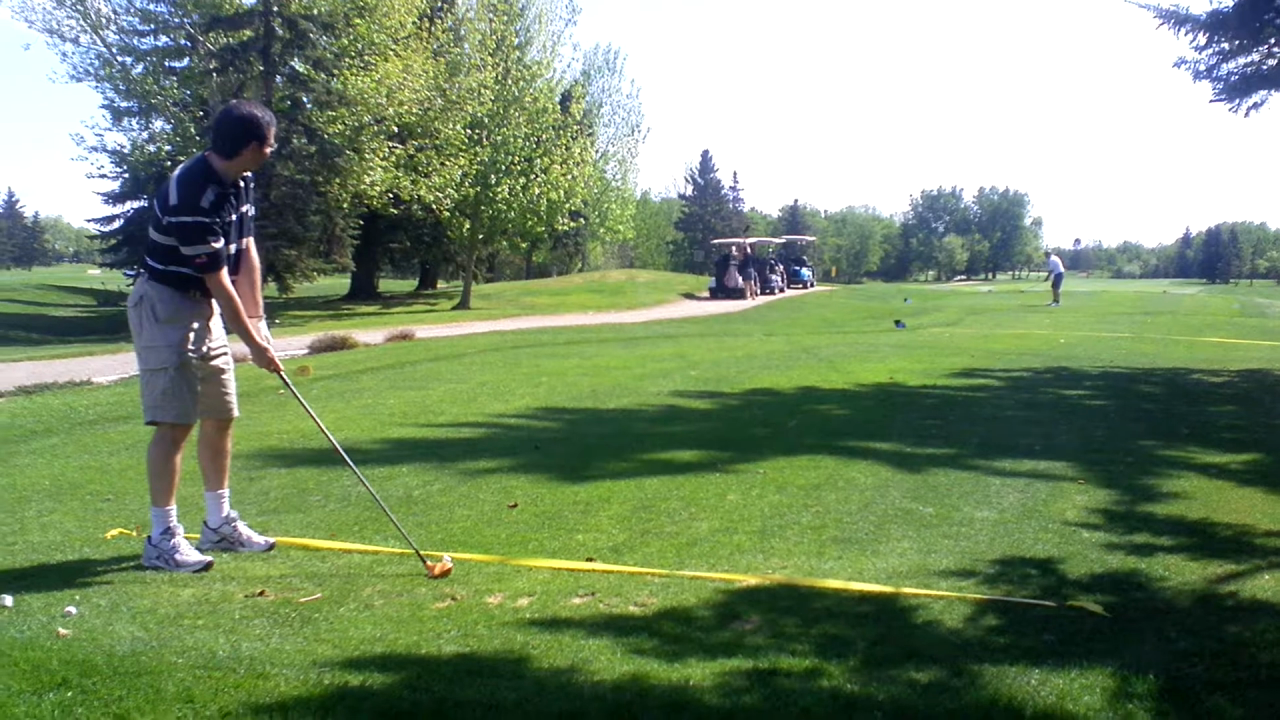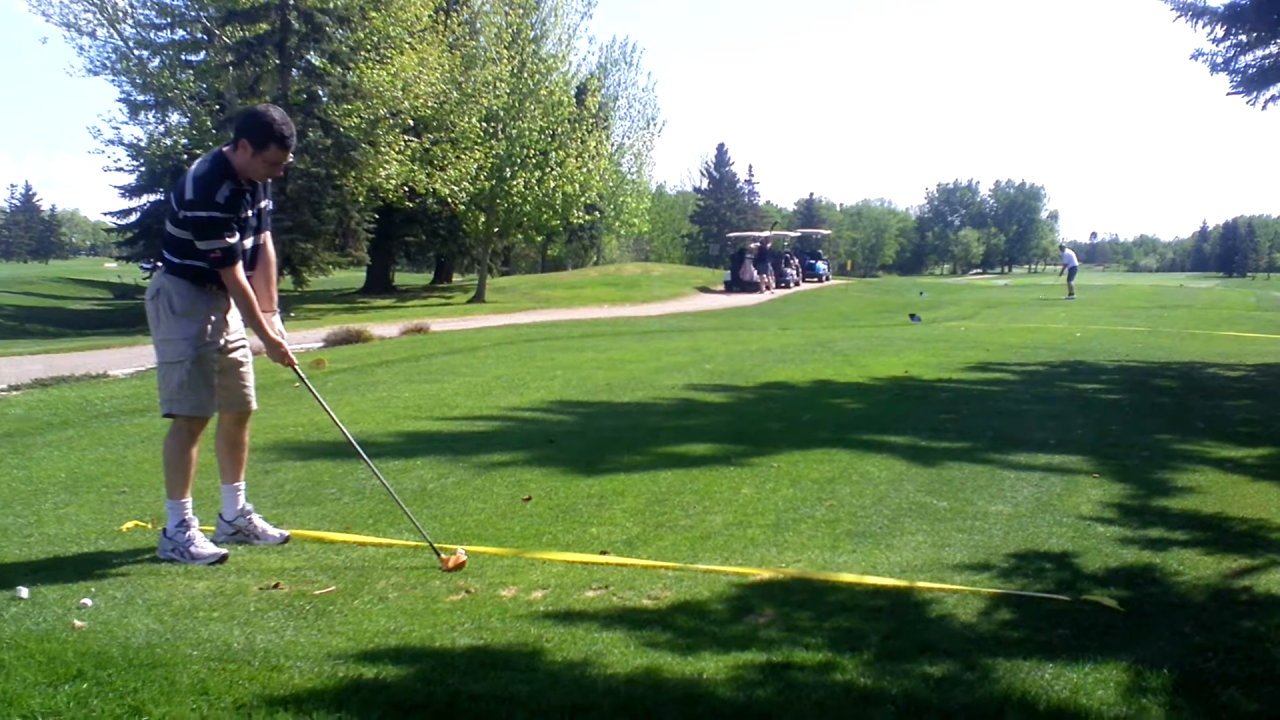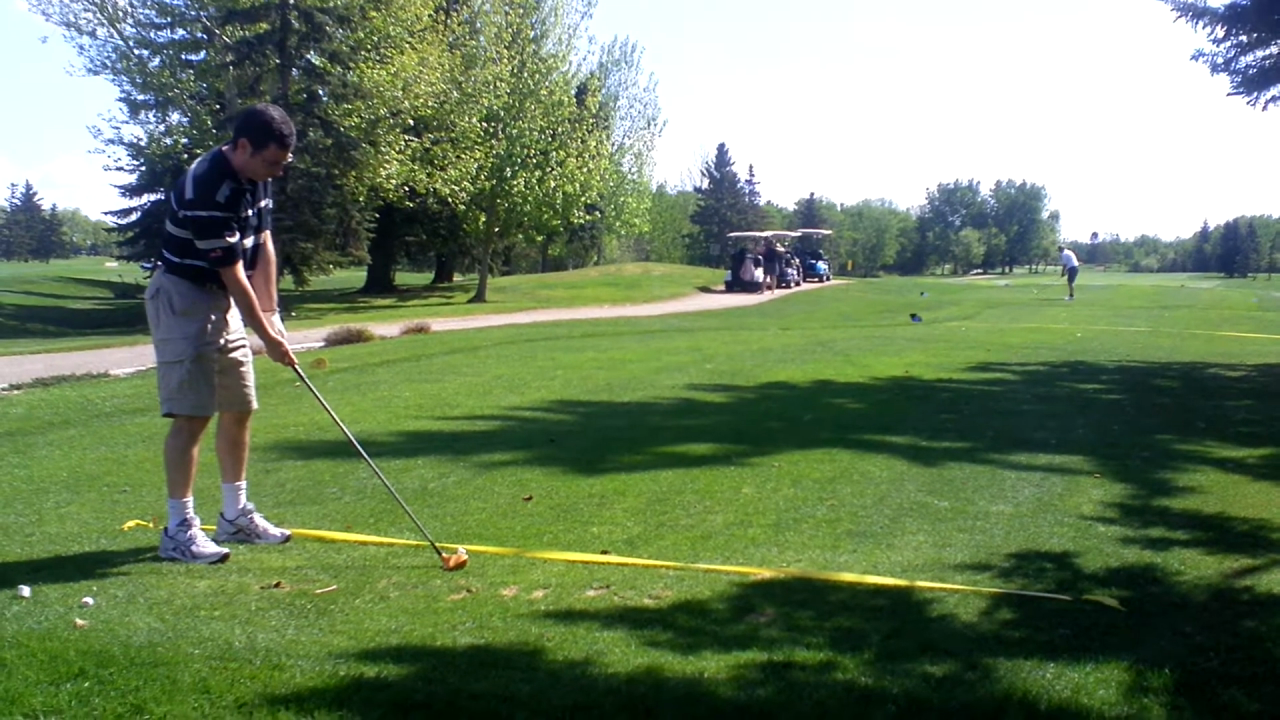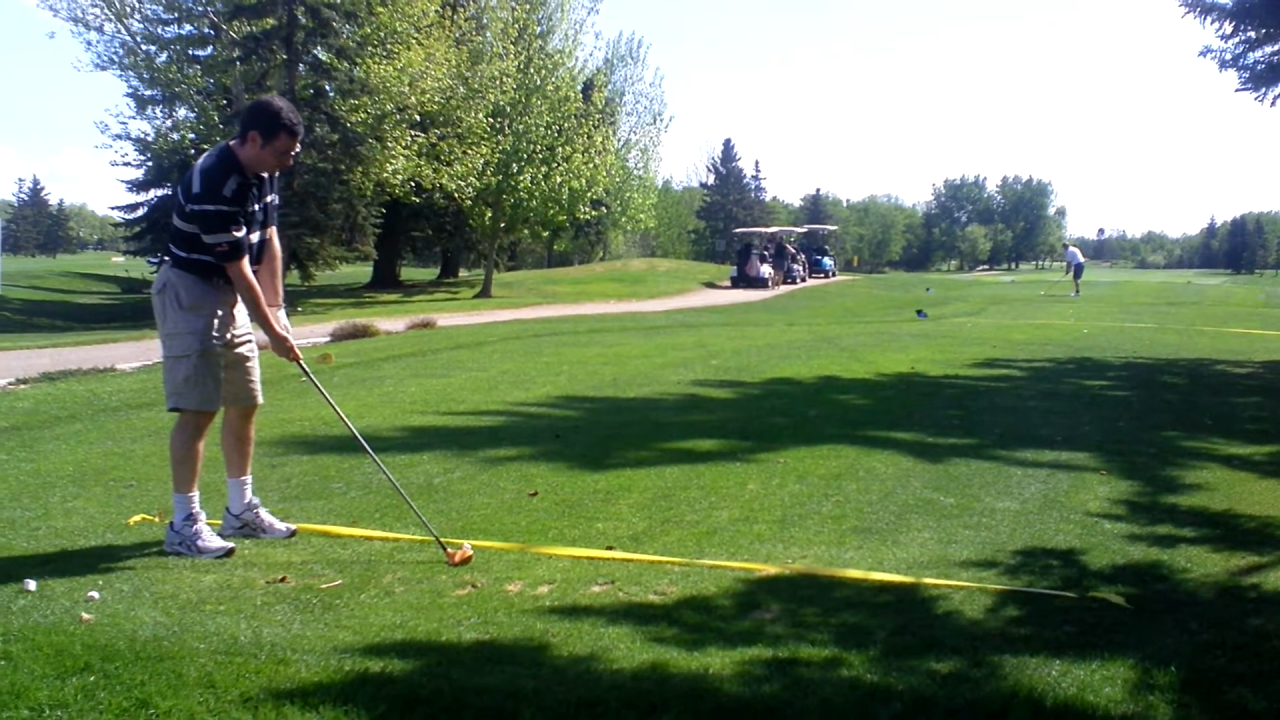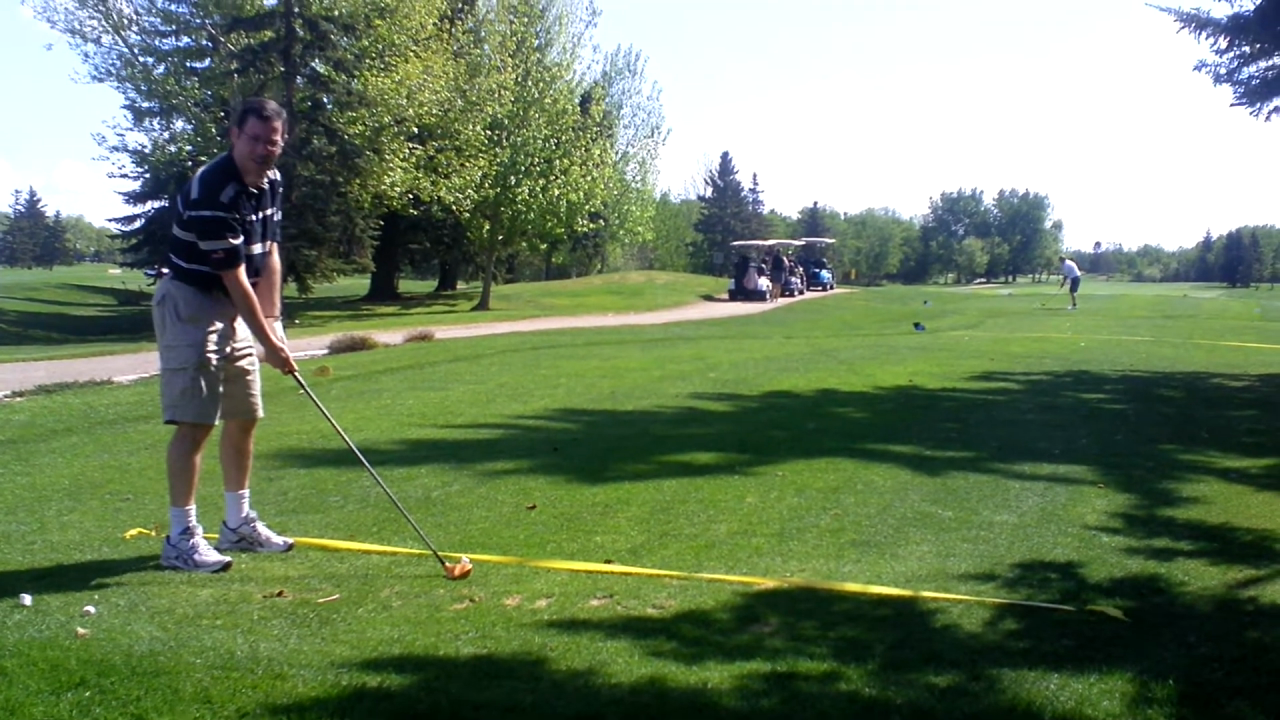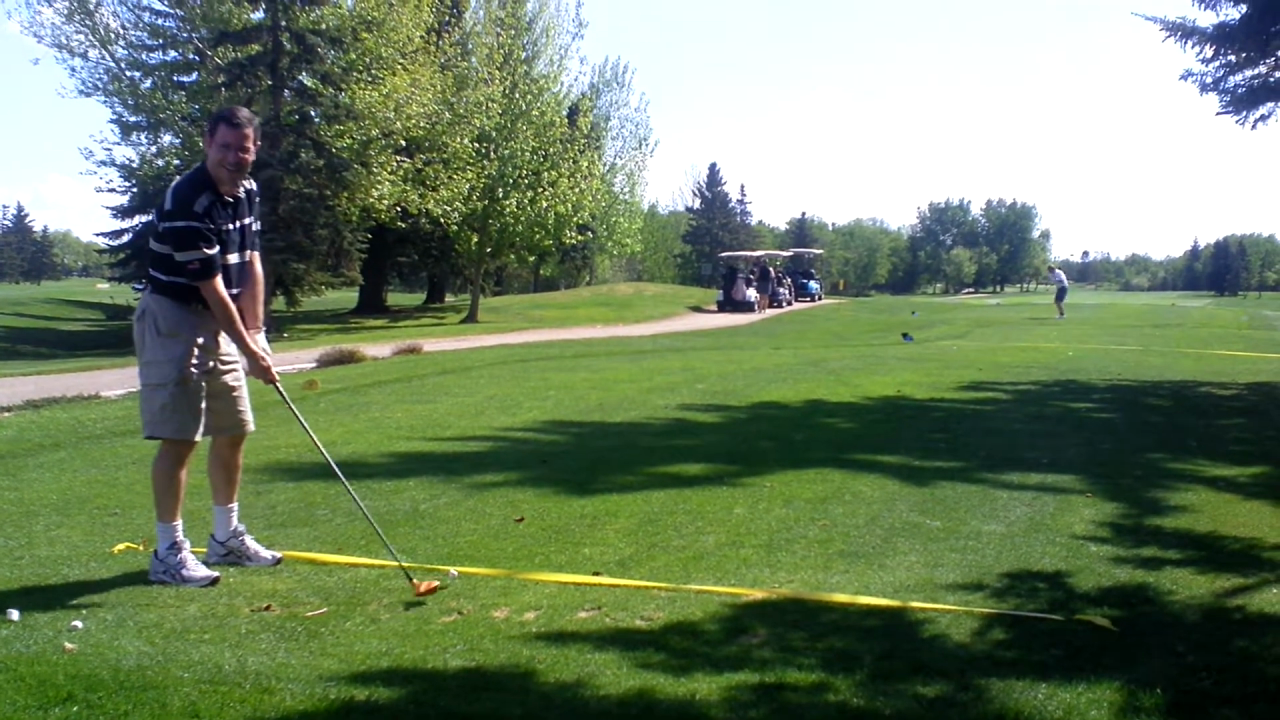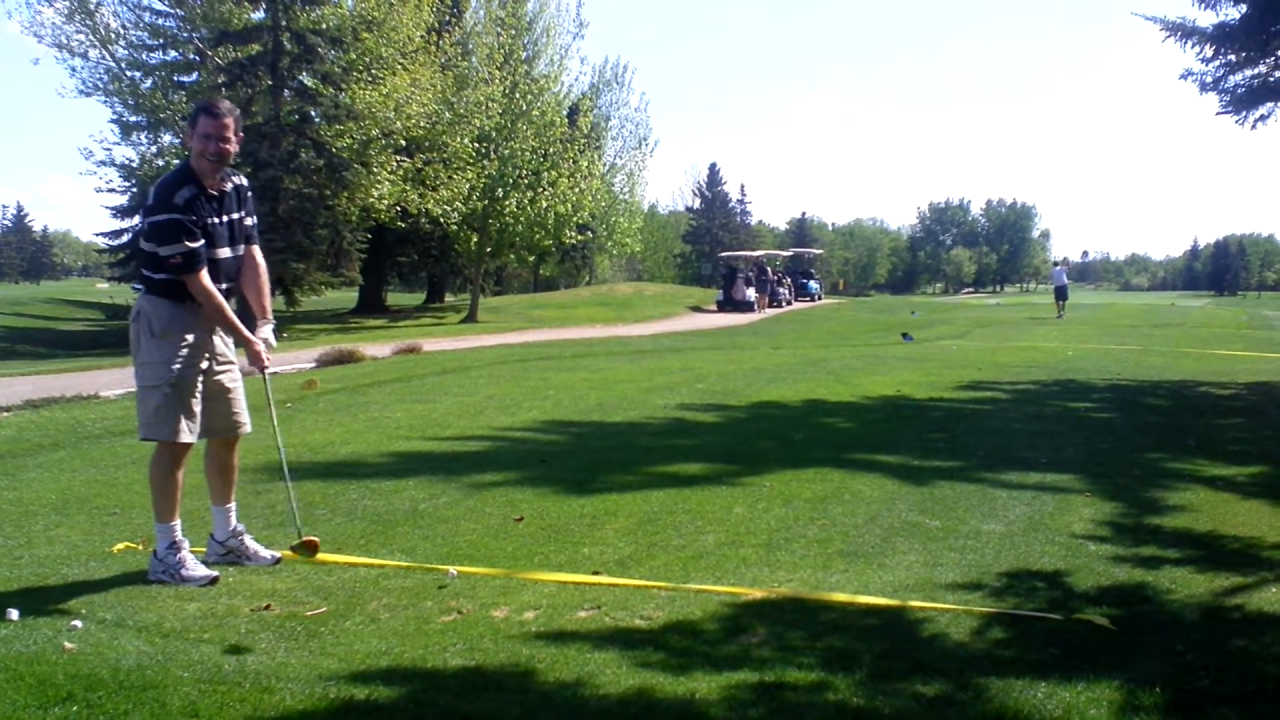
dt=0.5s
person 1, frame 1
left shoulder: (238, 182)
right shoulder: (192, 195)
left elbow: (246, 252)
right elbow: (219, 280)
left wrist: (257, 321)
right wrist: (253, 343)
left hip: (204, 305)
right hip: (166, 307)
left knee: (220, 417)
right knee: (175, 422)
left ankle: (219, 523)
right ankle: (162, 537)
person 1, frame 2
left shoulder: (255, 178)
right shoulder: (206, 191)
left elbow: (263, 246)
right elbow: (234, 275)
left wrist: (272, 314)
right wrist: (267, 336)
left hip: (222, 299)
right hip: (183, 299)
left knee: (238, 409)
right knee: (191, 414)
left ankle: (235, 515)
right ankle: (178, 528)
person 1, frame 3
left shoulder: (255, 176)
right shoulder: (206, 190)
left elbow: (263, 246)
right elbow: (234, 274)
left wrist: (271, 314)
right wrist: (267, 336)
left hip: (222, 298)
right hip: (184, 299)
left knee: (238, 409)
right knee: (192, 414)
left ankle: (236, 514)
right ankle: (179, 529)
person 1, frame 4
left shoulder: (263, 173)
right shoulder: (214, 184)
left elbow: (268, 242)
right elbow: (240, 269)
left wrist: (277, 310)
right wrist: (273, 332)
left hip: (229, 294)
right hip: (190, 293)
left knee: (244, 403)
right knee: (197, 408)
left ankle: (242, 509)
right ankle: (185, 523)
person 1, frame 5
left shoulder: (269, 181)
right shoulder: (211, 191)
left elbow: (269, 256)
right elbow: (235, 278)
left wrist: (274, 323)
right wrist: (268, 342)
left hip: (231, 307)
right hip: (191, 305)
left knee: (243, 418)
right knee: (195, 421)
left ankle: (238, 523)
right ankle: (181, 537)
person 1, frame 6
left shoulder: (246, 191)
right shoulder: (187, 202)
left elbow: (250, 264)
right elbow: (212, 288)
left wrist: (257, 333)
right wrist: (250, 350)
left hip: (215, 321)
right hip: (172, 319)
left knee: (232, 431)
right knee: (179, 436)
left ankle: (227, 537)
right ankle: (168, 552)
person 1, frame 7
left shoulder: (237, 187)
right shoulder: (170, 198)
left elbow: (249, 257)
right elbow: (197, 282)
left wrist: (265, 324)
right wrist: (245, 338)
left hip: (213, 320)
right hip: (169, 320)
left knee: (228, 431)
right knee: (174, 438)
left ankle: (226, 536)
right ankle: (168, 551)
